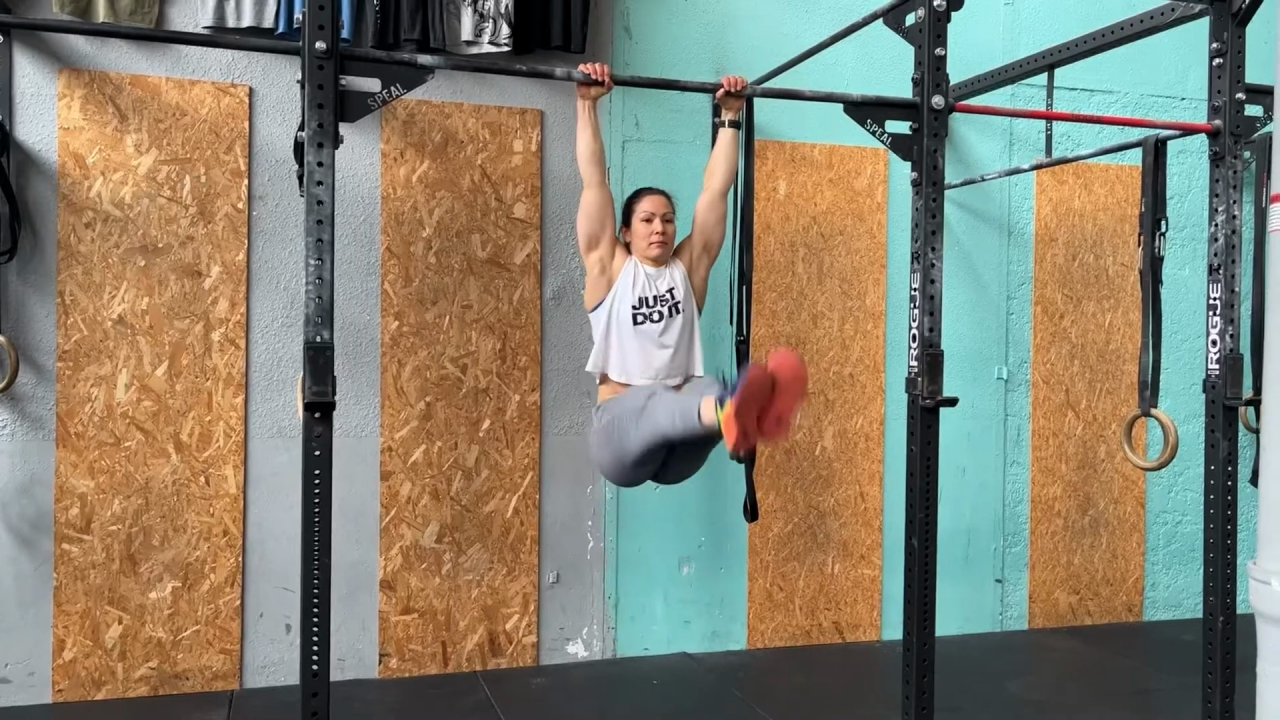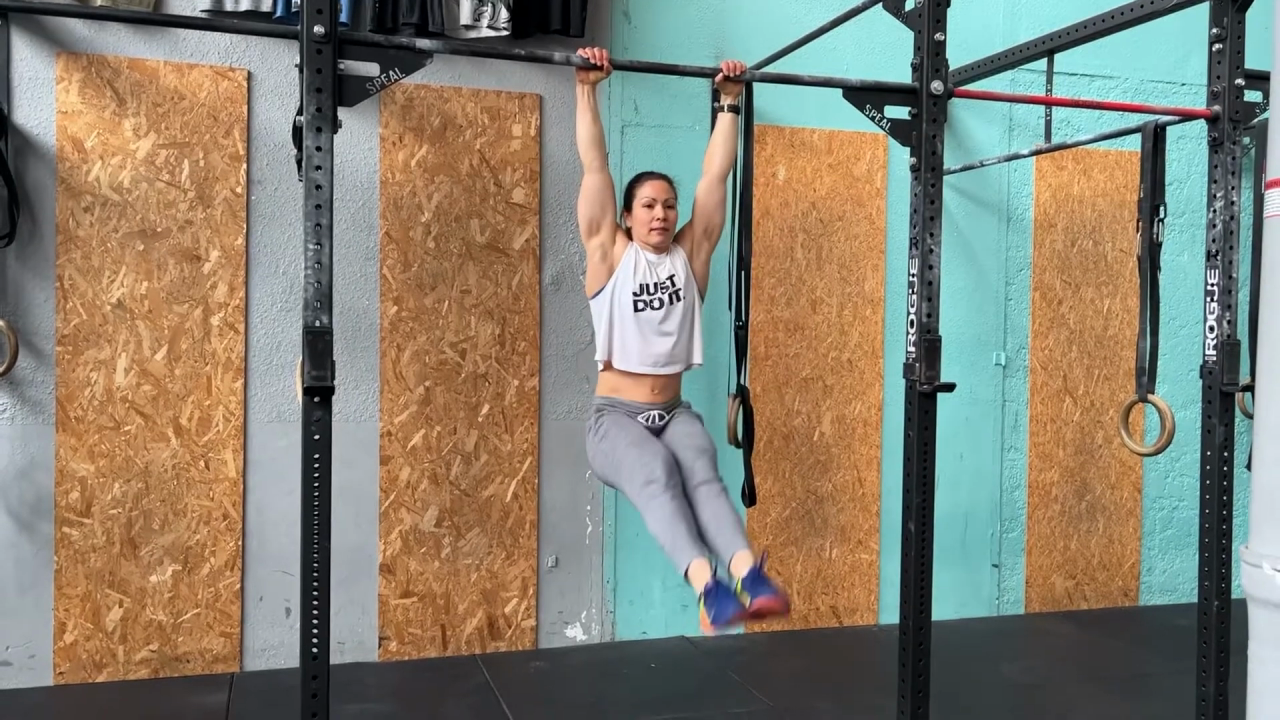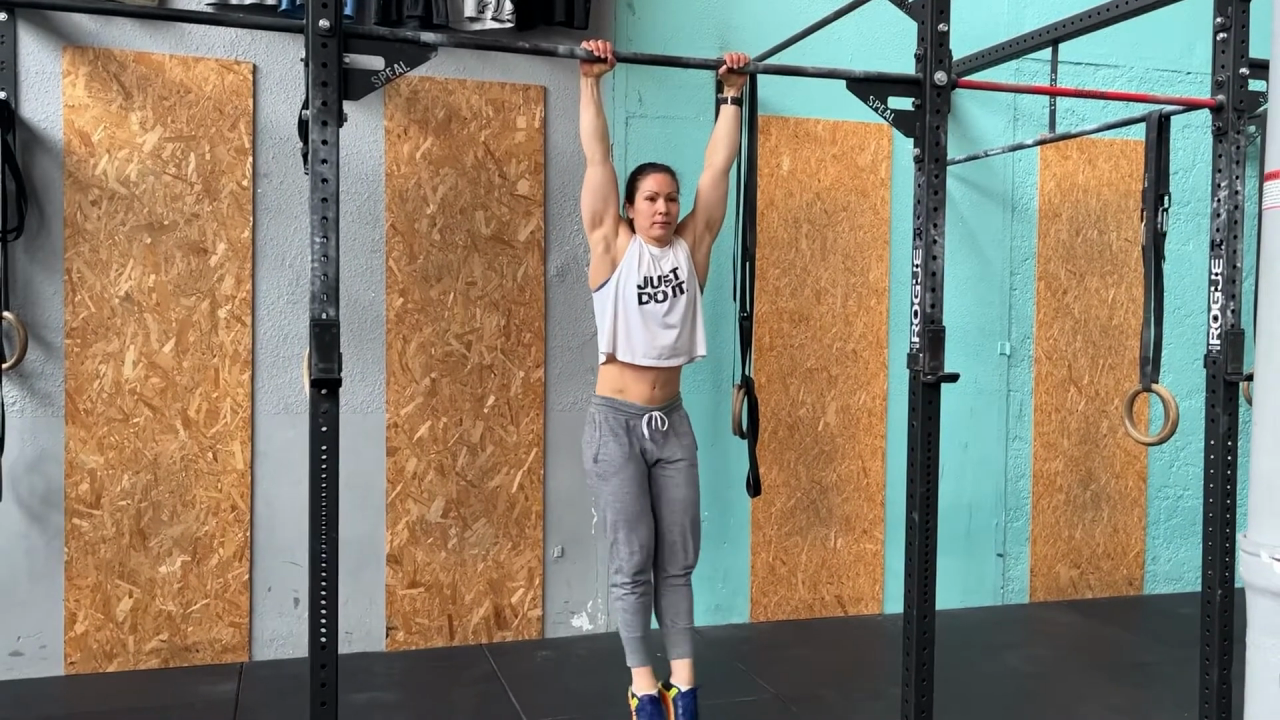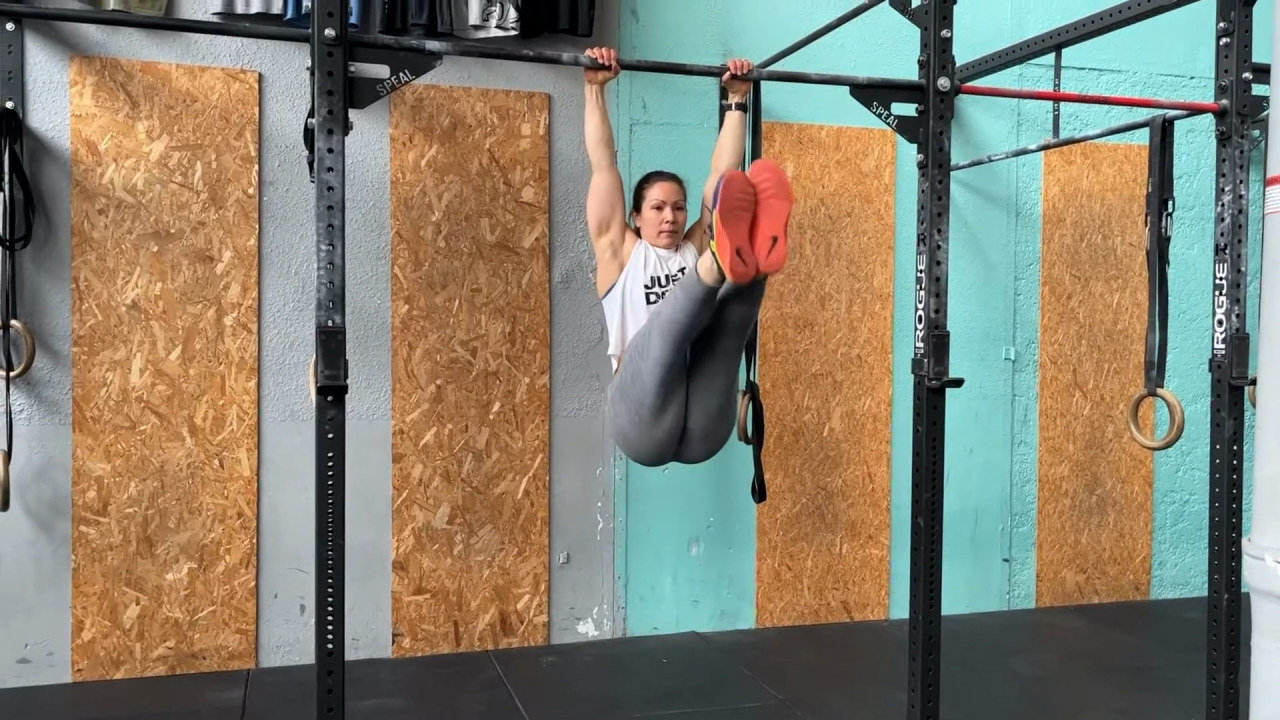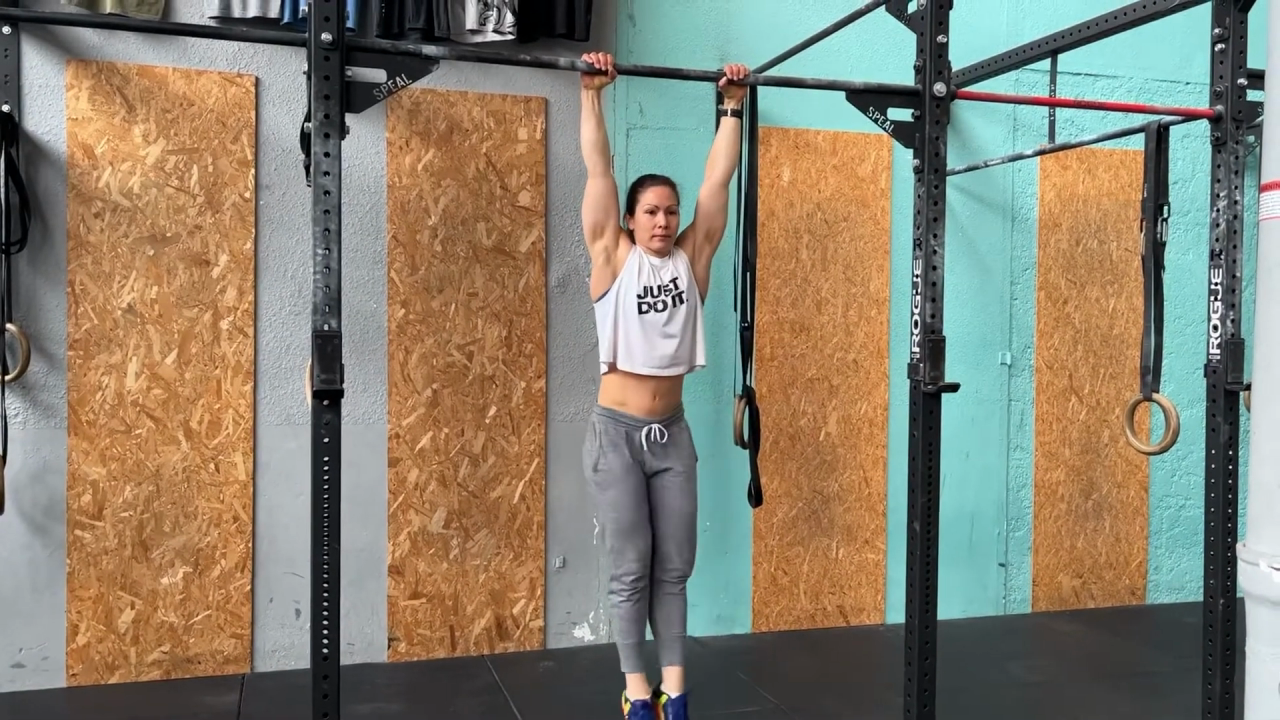
dt=1s
person 1, frame 1
left shoulder: (687, 269)
right shoulder: (609, 270)
left elbow: (717, 190)
right elbow: (592, 182)
left wrist: (730, 116)
right wrist: (587, 104)
left hip: (676, 443)
right hip: (622, 429)
left knee: (704, 394)
right knee: (654, 404)
left ankle: (746, 412)
right ankle: (730, 413)
person 1, frame 2
left shoulder: (690, 253)
right shoulder: (610, 250)
left elbow: (715, 178)
right elbow: (595, 169)
left wrist: (729, 103)
right wrist: (587, 89)
left hip: (673, 415)
right hip: (614, 418)
left knee: (701, 472)
right knee: (654, 473)
left ankle: (749, 575)
right ankle: (709, 586)
person 1, frame 3
left shoulder: (692, 247)
right shoulder: (612, 247)
left elbow: (718, 168)
right elbow: (597, 160)
left wrist: (732, 94)
right wrist: (591, 82)
left hip: (672, 423)
right hip: (616, 422)
left knee: (677, 563)
right knee: (633, 562)
person 1, frame 4
left shoulder: (697, 248)
right shoulder: (620, 253)
left elbow: (722, 172)
right elbow: (603, 164)
left wrist: (737, 100)
right wrist: (595, 88)
left hip: (702, 428)
right hip: (646, 420)
left knee: (730, 307)
right knee: (671, 314)
left ankle: (747, 258)
right ankle: (724, 259)
person 1, frame 5
left shoulder: (692, 257)
right shoulder: (612, 257)
left elbow: (718, 180)
right elbow: (597, 172)
left wrist: (732, 106)
right wrist: (591, 93)
left hip: (672, 433)
right hip: (616, 433)
left knee: (674, 572)
right knee: (631, 572)
